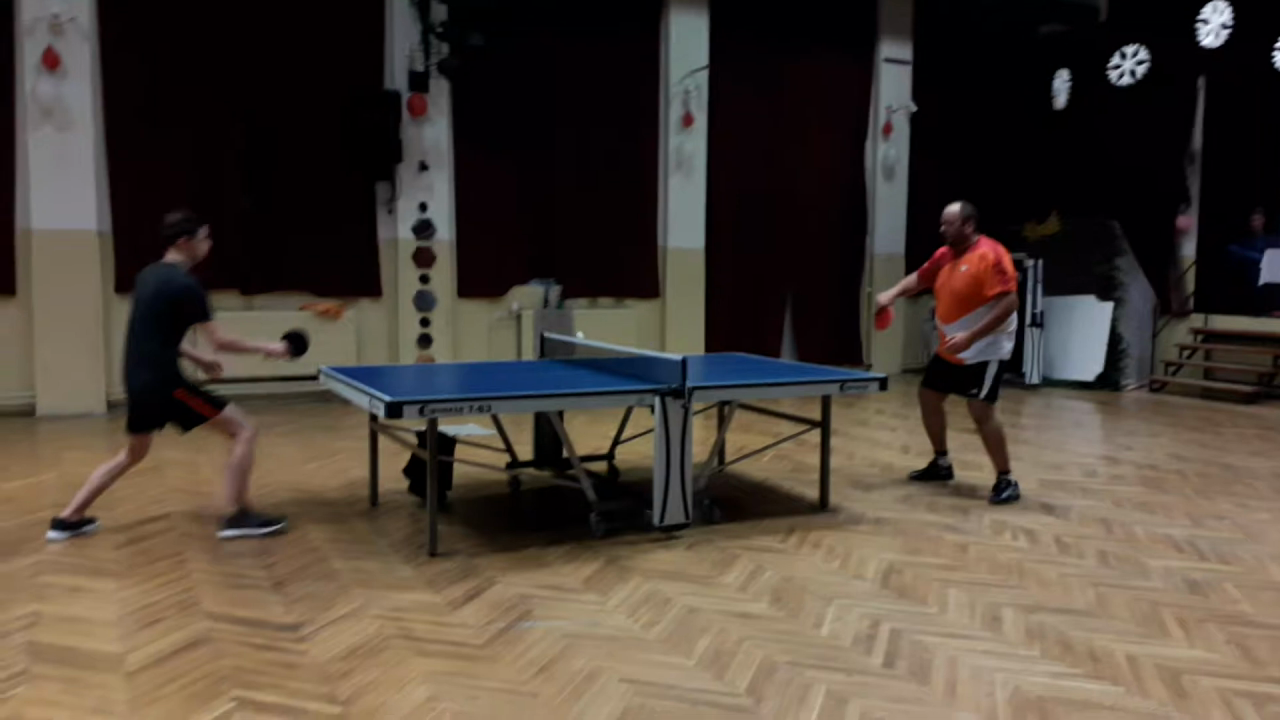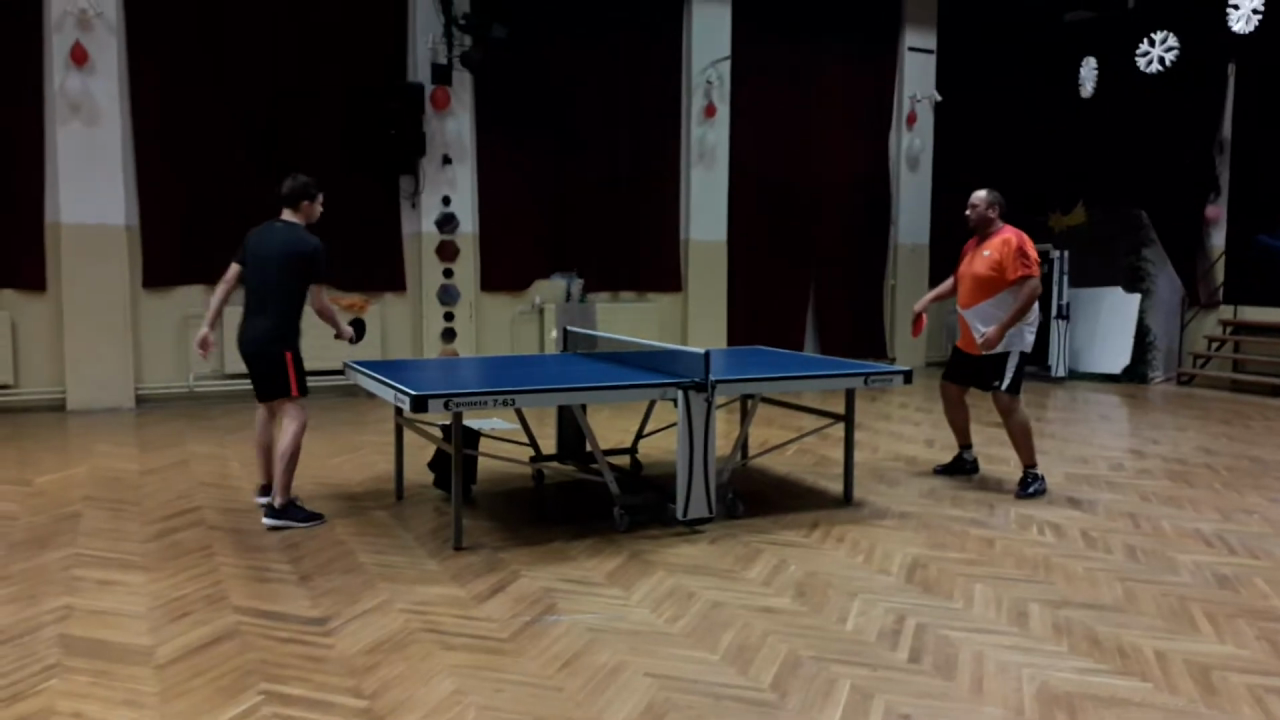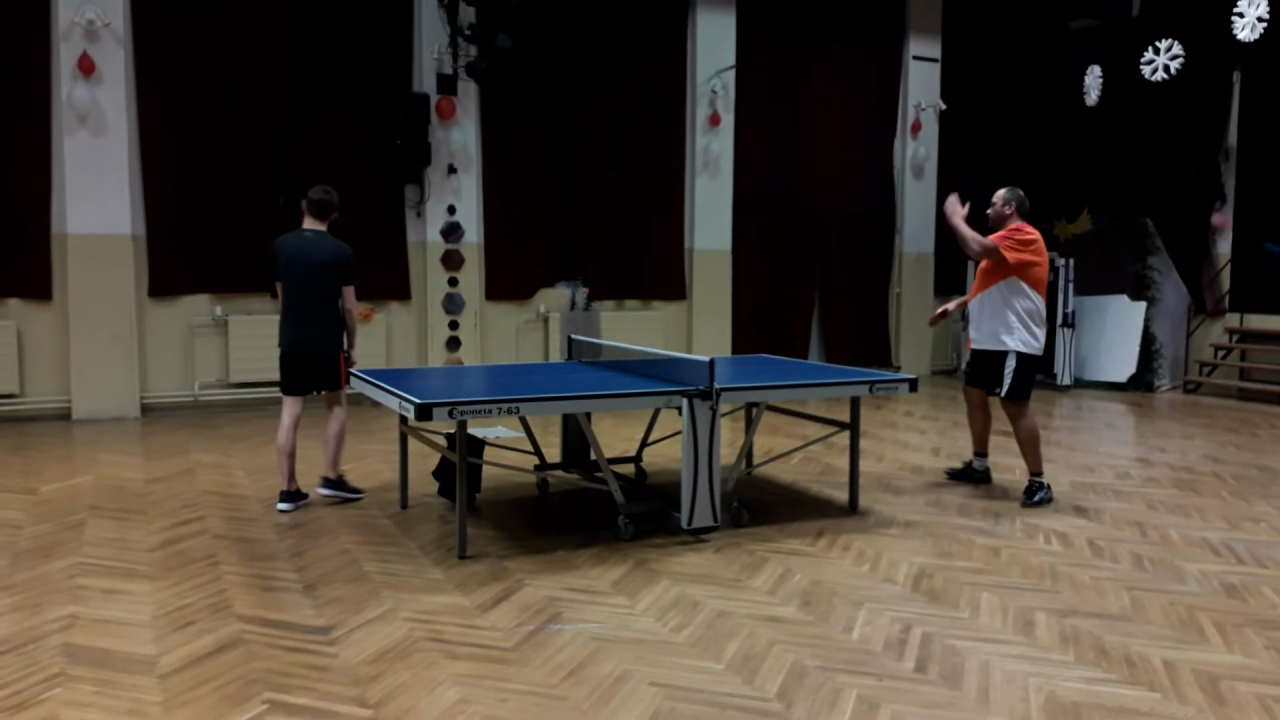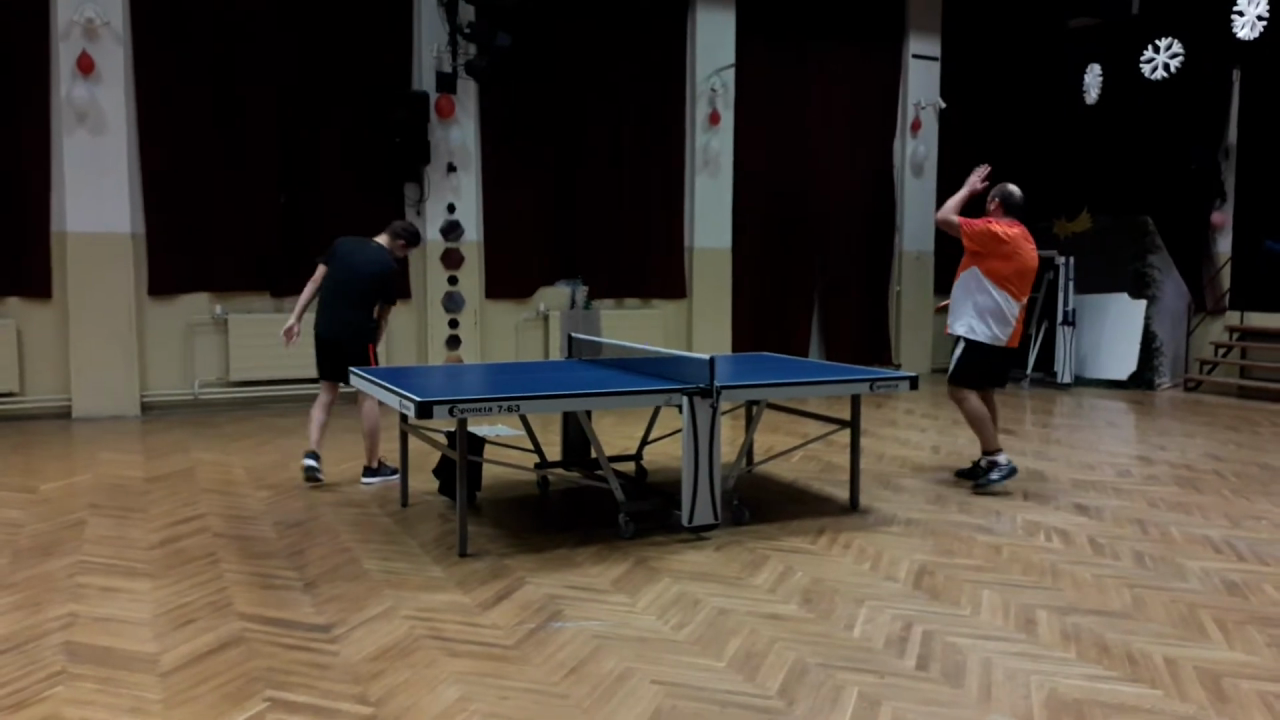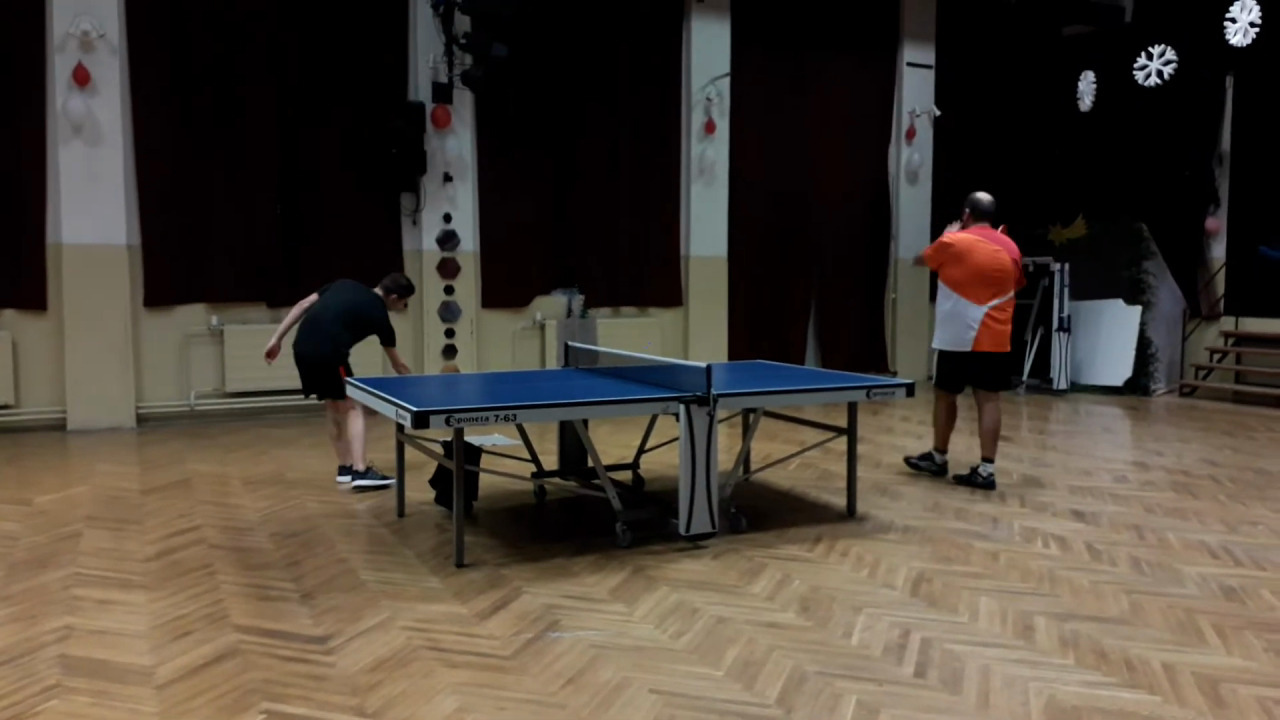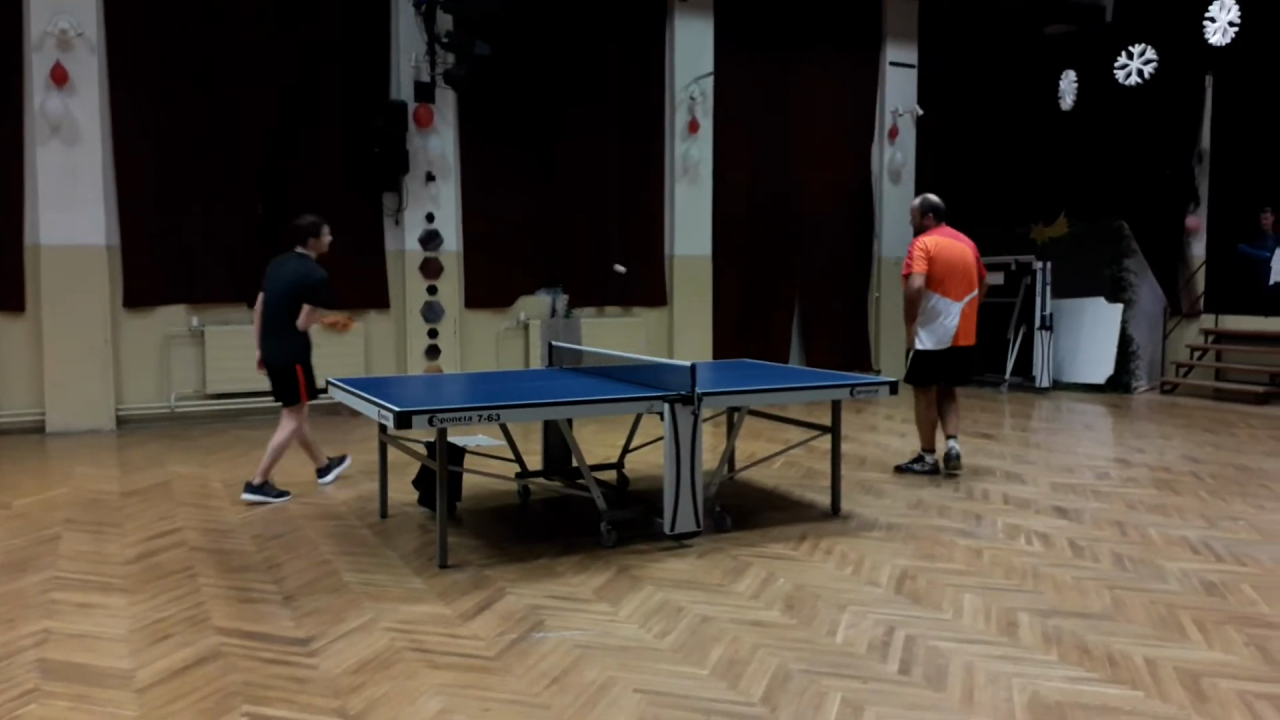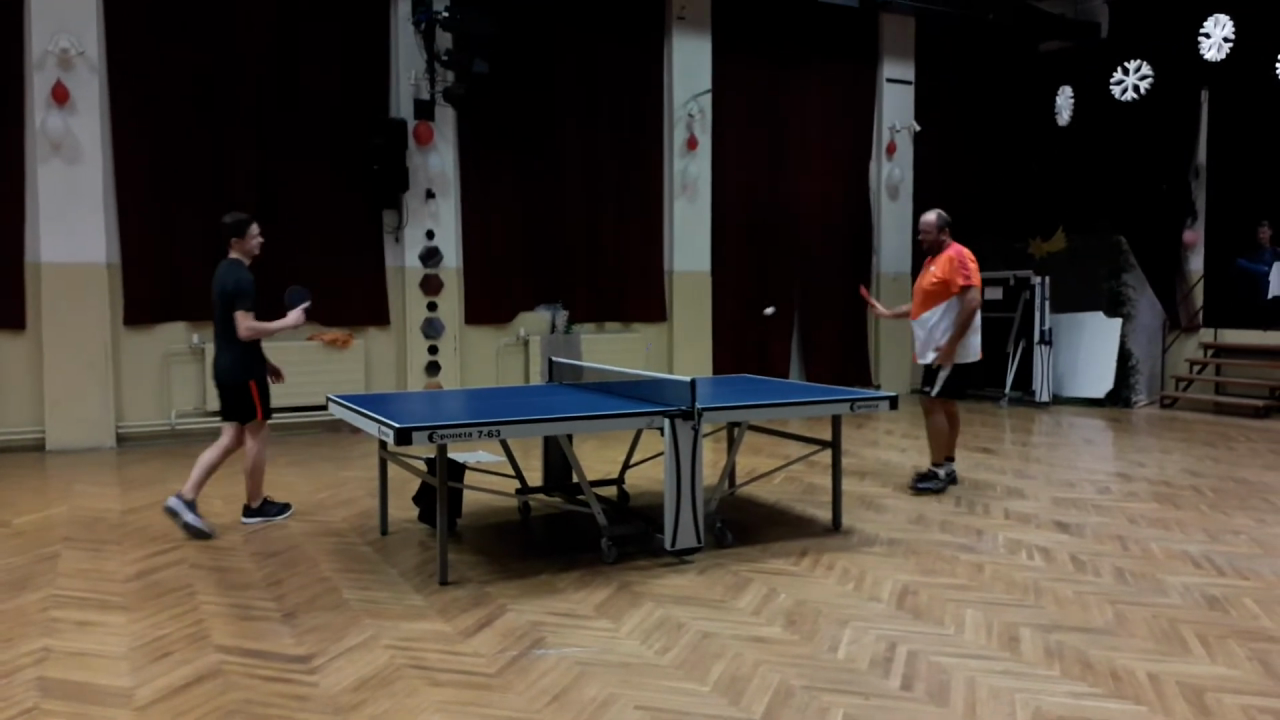
dt=0.5s
person 1, frame 1
left shoulder: (991, 255)
right shoulder: (945, 255)
left elbow: (1009, 303)
right elbow: (920, 278)
left wrist: (971, 336)
right wrist: (892, 293)
left hip: (985, 348)
right hip: (950, 348)
left knee: (980, 409)
right knee: (928, 397)
left ankle: (1006, 480)
right ankle: (941, 463)
person 1, frame 2
left shoulder: (1013, 241)
right shoulder: (973, 245)
left elbow: (1033, 288)
right elbow: (958, 280)
left wrist: (1000, 330)
right wrist: (928, 299)
left hip: (1007, 341)
right hip: (970, 340)
left knee: (1006, 401)
right knee: (950, 390)
left ankle: (1033, 474)
right ankle: (966, 457)
person 1, frame 3
left shoulder: (1023, 235)
right shoulder: (1005, 240)
left elbow: (978, 248)
left wrist: (956, 219)
right wrist: (957, 304)
left hip: (1014, 342)
right hip: (990, 339)
left knee: (1015, 407)
right knee: (974, 395)
left ankle: (1039, 482)
right ankle: (979, 465)
person 1, frame 4
left shoulder: (993, 233)
right shoulder: (1025, 242)
left elbow: (943, 218)
left wrist: (967, 189)
right wrist: (958, 298)
left hip: (979, 330)
right hip: (1003, 333)
left knee: (961, 391)
right knee: (983, 393)
left ankle: (1000, 459)
right ankle: (989, 461)
person 1, frame 5
left shoulder: (953, 242)
right shoulder: (1010, 248)
left elbow: (921, 259)
right elbow: (1018, 285)
left hip: (957, 338)
right hip: (996, 339)
left knee: (945, 396)
right knee: (988, 401)
left ankle: (938, 458)
right ankle: (986, 470)
person 1, frame 6
left shoulder: (923, 244)
right shoulder: (966, 243)
left elbow: (916, 288)
right elbow: (982, 283)
left wrist: (908, 326)
left hip: (929, 335)
right hip: (962, 335)
left knee: (924, 393)
right knee: (946, 392)
left ankle: (928, 458)
right ankle: (952, 446)
person 1, frame 7
left shoulder: (957, 257)
right shoulder: (933, 260)
left elbow: (972, 302)
left wrist: (951, 344)
right wrist: (889, 313)
left hip: (950, 352)
right hip: (936, 350)
left knee: (934, 406)
right knee: (944, 406)
left ankle: (938, 472)
right ankle: (946, 468)
person 2, frame 1
left shoulder: (148, 276)
right shoulder: (184, 284)
right elbow: (218, 341)
left wrist: (196, 358)
right wrist: (266, 348)
left hip: (139, 381)
right hip: (164, 383)
left knee: (132, 453)
right knee: (243, 430)
left ankle: (68, 519)
right ankle: (237, 515)
person 2, frame 2
left shoulder: (255, 235)
right shoulder: (309, 245)
left elbow: (226, 283)
right elbow: (319, 304)
left wrist: (208, 326)
right wrist: (341, 329)
left hip: (249, 338)
right hip: (278, 341)
left knee: (267, 410)
right knee: (294, 417)
left ankle: (268, 486)
right ankle: (279, 505)
person 2, frame 3
left shoulder: (281, 246)
right shoulder: (341, 252)
left elbow: (282, 295)
right elbow: (349, 306)
right wrist: (351, 346)
left hip: (290, 342)
right hip: (326, 342)
left knee: (290, 413)
right knee: (336, 406)
left ankle: (288, 491)
right ankle: (332, 478)
person 2, frame 4
left shoulder: (342, 244)
right shoulder: (389, 268)
left elbow: (314, 282)
right elbow: (381, 319)
left wrist: (295, 318)
right wrist: (371, 348)
left hip: (325, 331)
right hip: (358, 333)
left knee: (326, 393)
right knee: (368, 397)
left ankle: (312, 454)
right ankle: (372, 466)
person 2, frame 5
left shoulder: (344, 285)
right shoulder: (379, 316)
left elbow: (304, 305)
right elbow: (397, 364)
left wrist: (277, 339)
left hip: (303, 349)
right hip: (329, 354)
left knee: (334, 407)
right knee: (353, 408)
left ankle: (346, 466)
right ankle: (361, 470)
person 2, frame 6
left shoulder: (277, 264)
right shoulder: (316, 276)
left elbow: (258, 308)
right elbow: (302, 324)
left wrist: (260, 348)
right wrist: (317, 313)
left hip: (271, 350)
right hip: (292, 353)
left knee: (295, 412)
right knee: (293, 418)
left ankle: (324, 465)
right ankle: (258, 484)
person 2, frame 7
left shoulder: (225, 271)
right shoulder: (241, 278)
right elbow: (246, 331)
left wrist: (266, 361)
right wrist: (288, 321)
left hip: (227, 367)
right hip: (243, 369)
left knee: (230, 438)
right knee: (257, 435)
left ankle: (184, 498)
right ankle: (255, 505)
